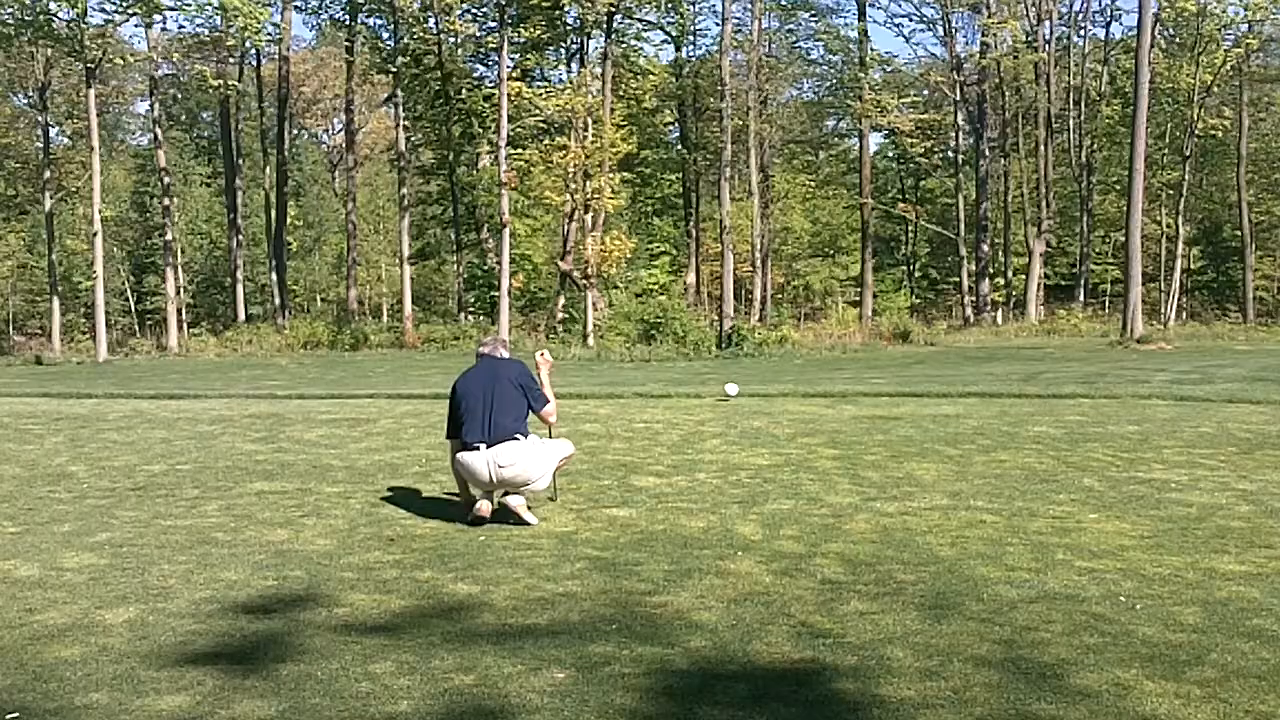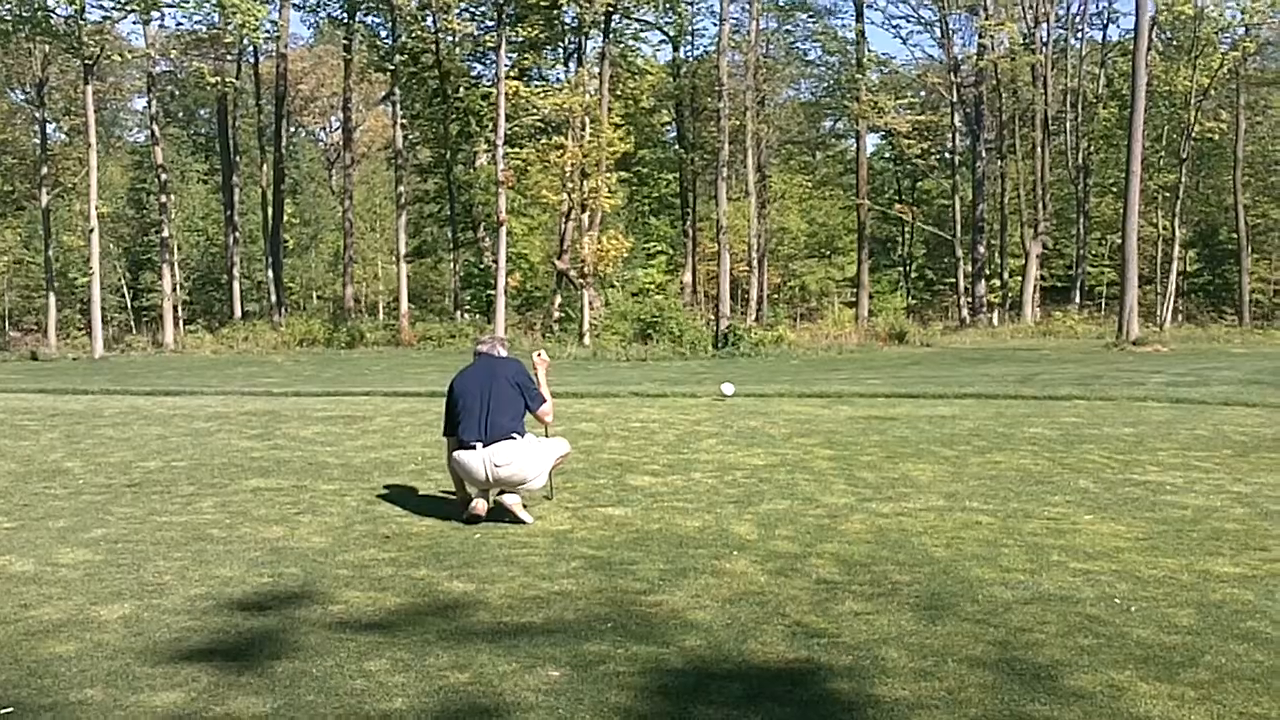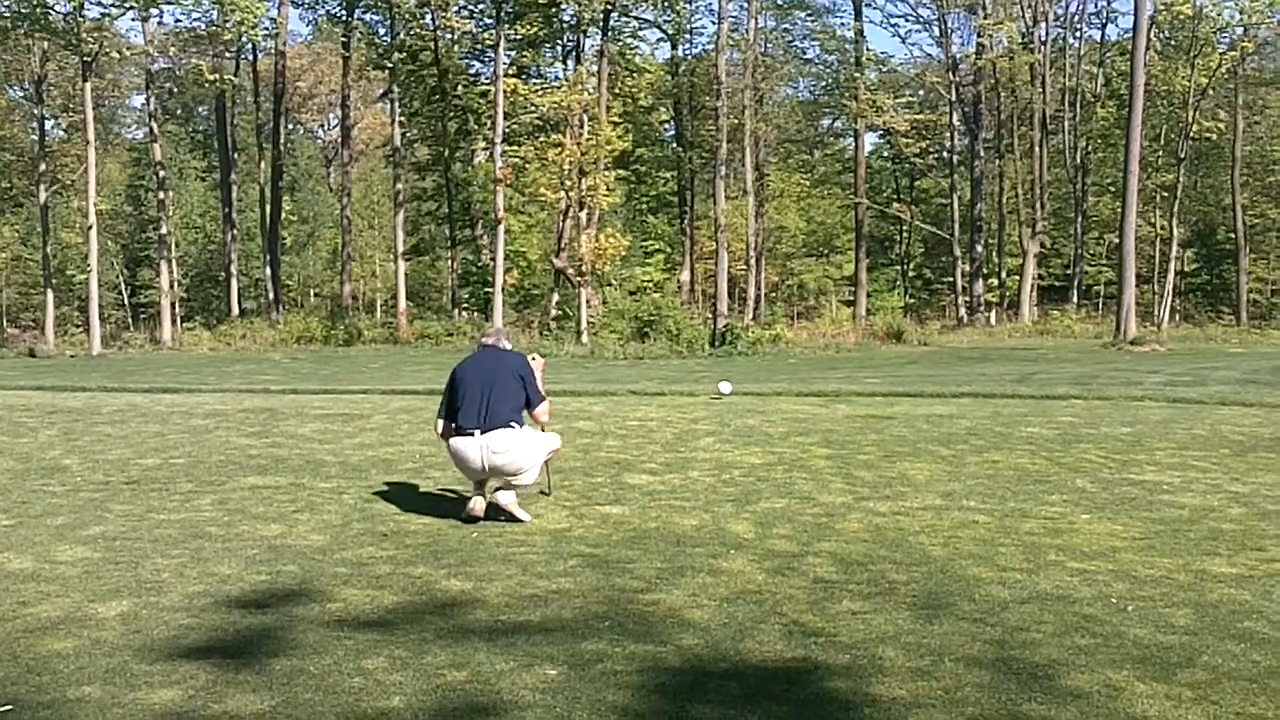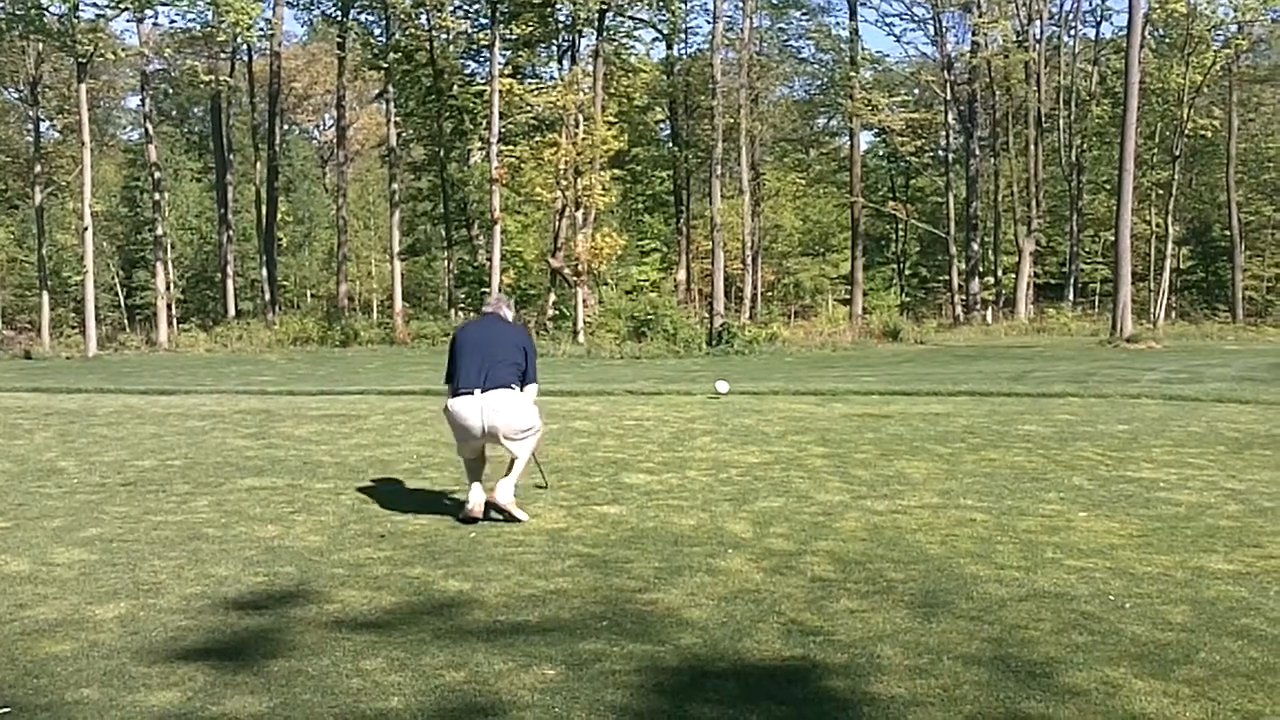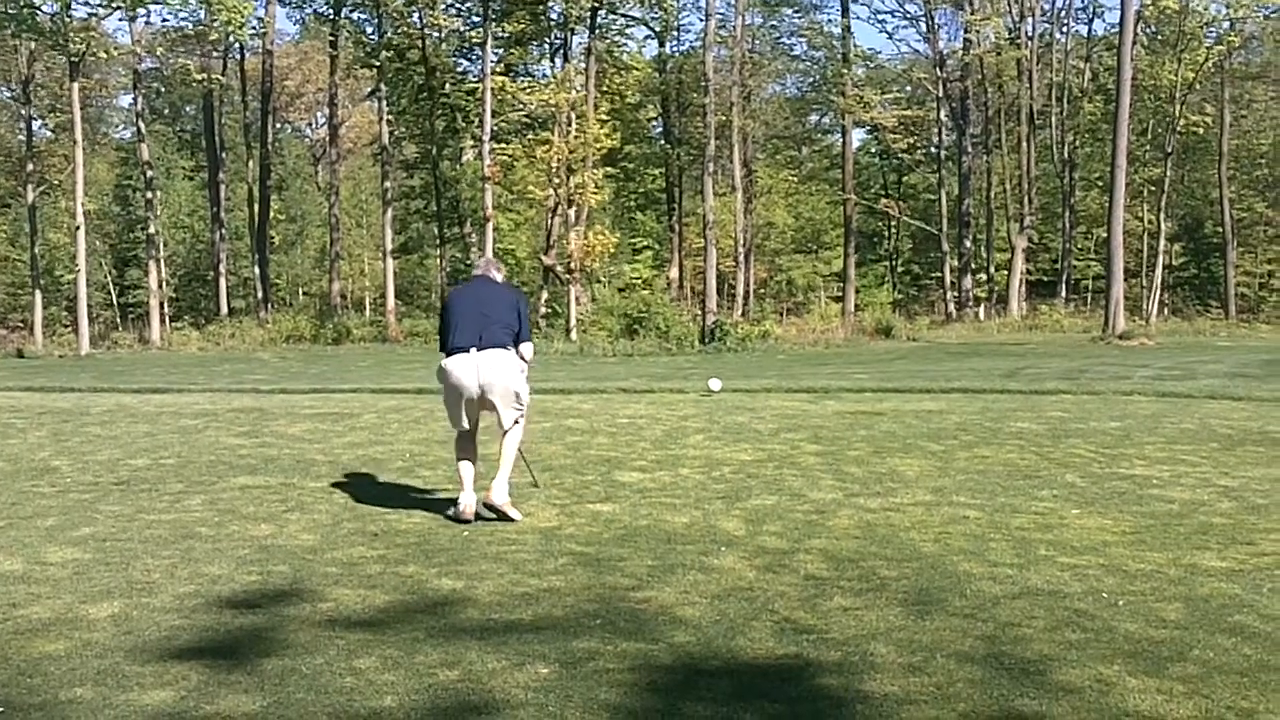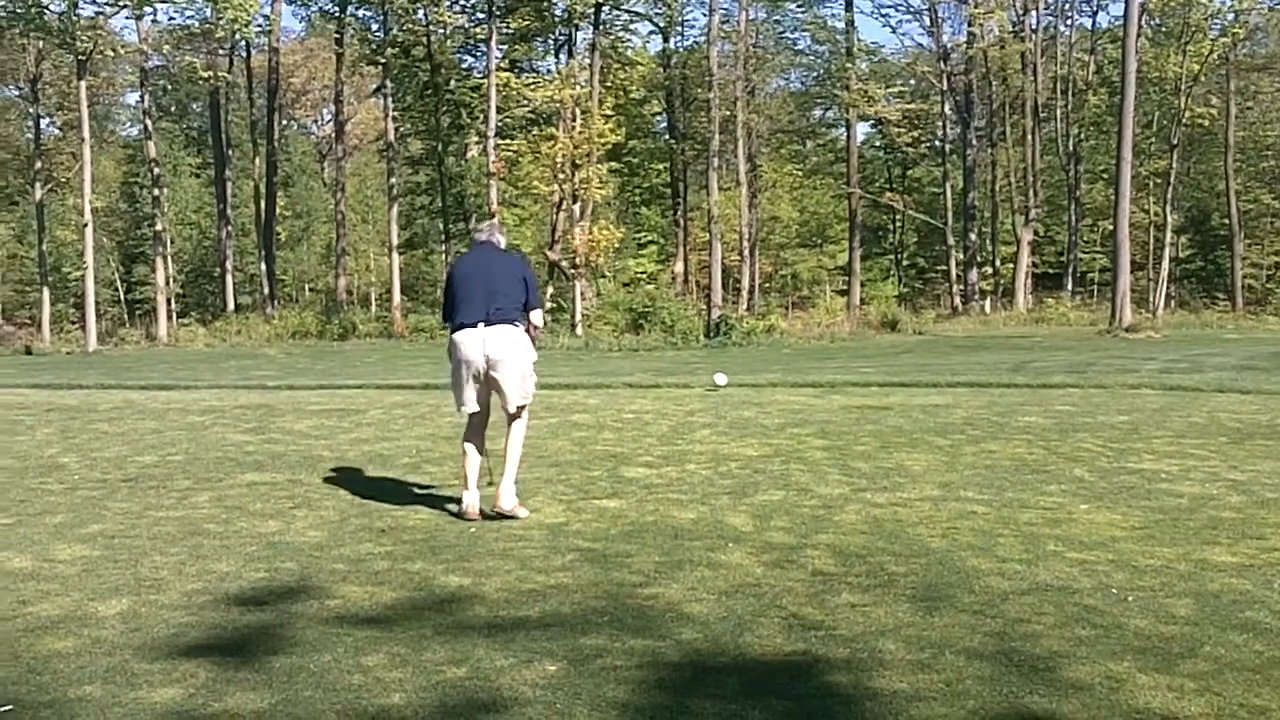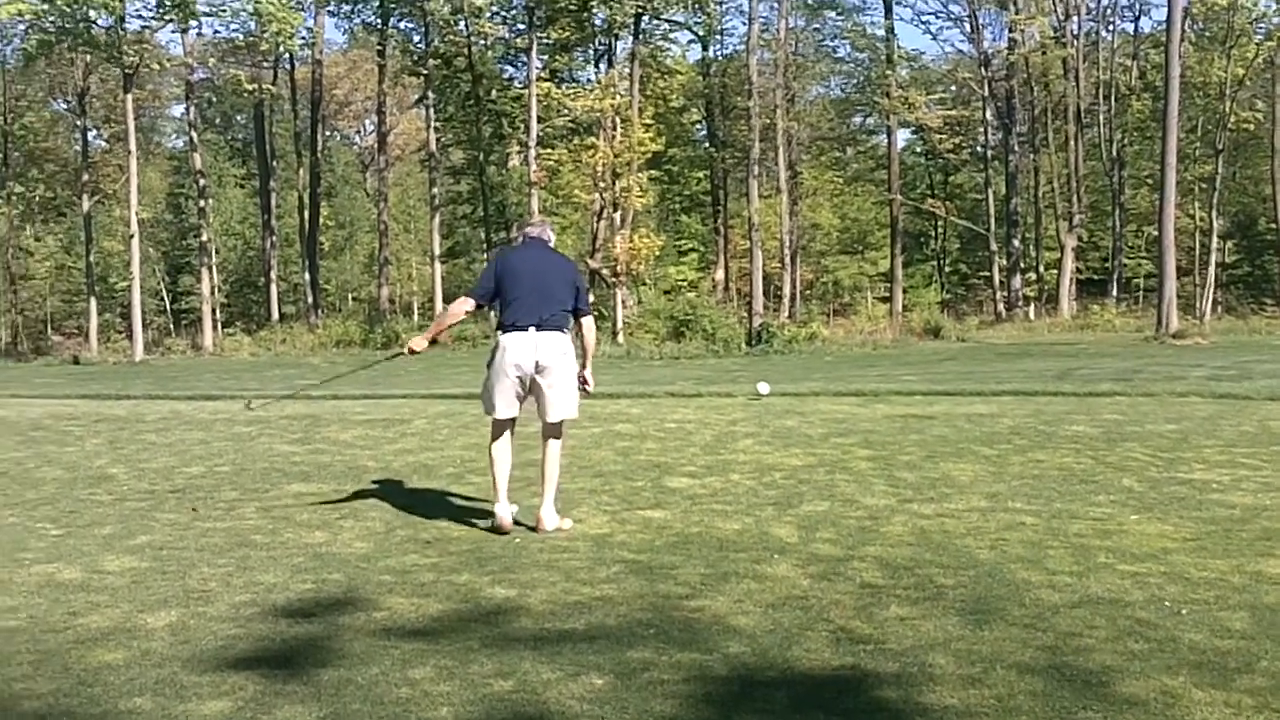
dt=0.3s
person 1, frame 1
left shoulder: (461, 381)
right shoulder: (516, 368)
left elbow: (455, 448)
right elbow: (550, 417)
left wrist: (465, 495)
right wrist: (544, 373)
left hip: (474, 469)
right hip: (514, 460)
right knee: (566, 448)
left ankle: (484, 500)
right ankle: (516, 495)
person 1, frame 2
left shoulder: (459, 379)
right shoulder: (513, 367)
left elbow: (453, 446)
right elbow: (546, 416)
left wrist: (460, 491)
right wrist: (541, 373)
left hip: (470, 466)
right hip: (510, 459)
right knee: (562, 446)
left ankle: (479, 498)
right ankle: (511, 493)
person 1, frame 3
left shoulder: (463, 366)
right shoulder: (517, 361)
left elbow: (441, 428)
right elbow: (542, 416)
right wrist: (538, 376)
left hip: (466, 452)
right hip: (506, 448)
right knee: (553, 441)
left ankle: (477, 498)
right ankle: (507, 493)
person 1, frame 4
left shoulder: (463, 331)
right shoulder: (520, 333)
left elbow: (451, 389)
right elbow: (530, 394)
left hip: (463, 409)
right hip: (504, 407)
left knee: (472, 446)
right knee: (534, 426)
left ankle: (475, 497)
right ankle: (504, 491)
person 1, frame 5
left shoulder: (453, 296)
right shoulder: (512, 295)
right elbow: (526, 353)
right wrist: (518, 376)
left hip: (458, 367)
right hip: (499, 363)
left knee: (465, 429)
right knee: (514, 423)
left ankle: (466, 500)
right ankle: (498, 491)
person 1, frame 6
left shoulder: (458, 266)
right shoulder: (518, 263)
left elbow: (450, 321)
right elbow: (536, 321)
right wrist: (526, 347)
left hip: (466, 341)
right hip: (507, 339)
left knee: (476, 420)
right knee: (517, 416)
left ankle: (470, 498)
right ankle: (506, 494)
person 1, frame 7
left shoulder: (504, 259)
right shoulder: (568, 266)
left elbow: (465, 305)
right elbow: (587, 323)
left wrist: (427, 335)
right wrist: (586, 367)
left hip: (513, 346)
right hip: (556, 346)
left knee: (501, 431)
right knee: (553, 434)
left ankle: (502, 507)
right ankle: (547, 513)
